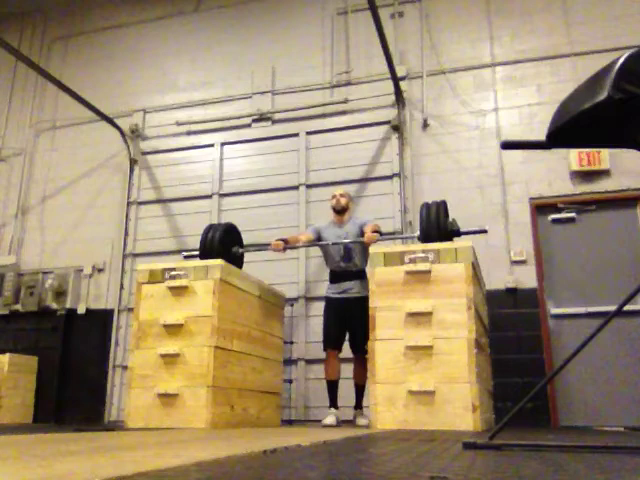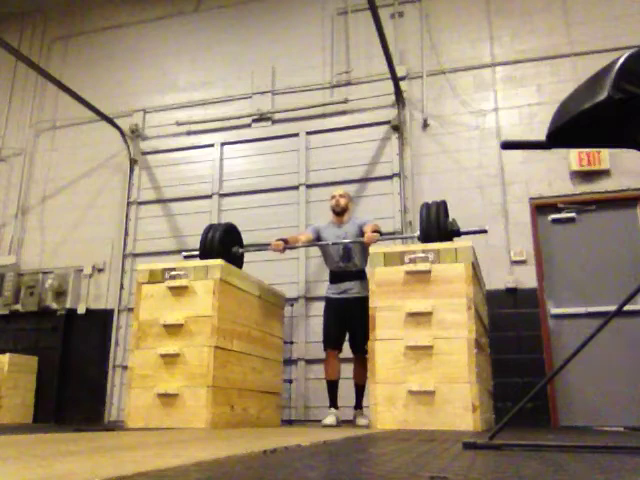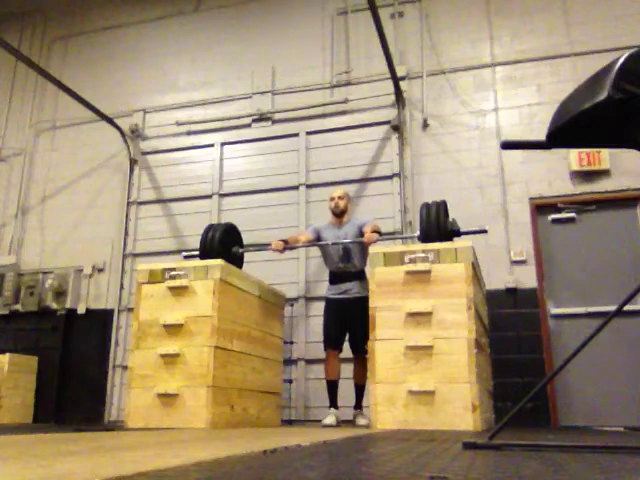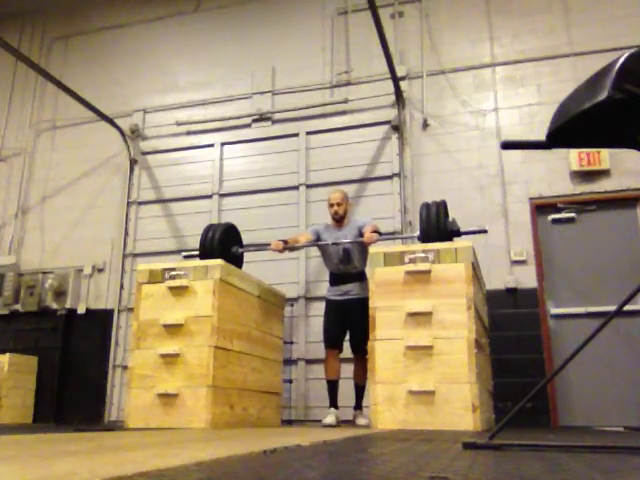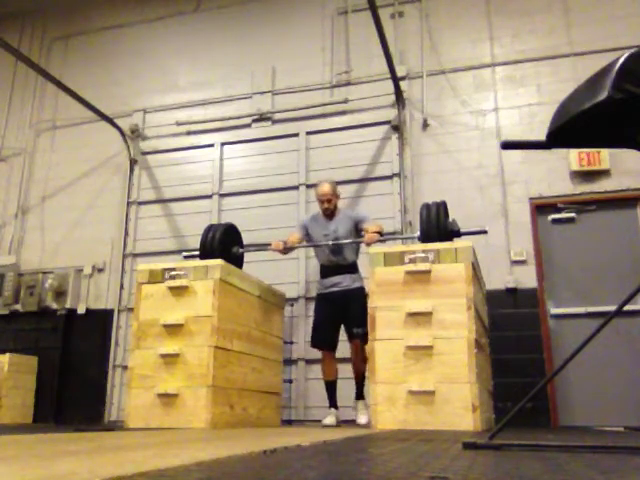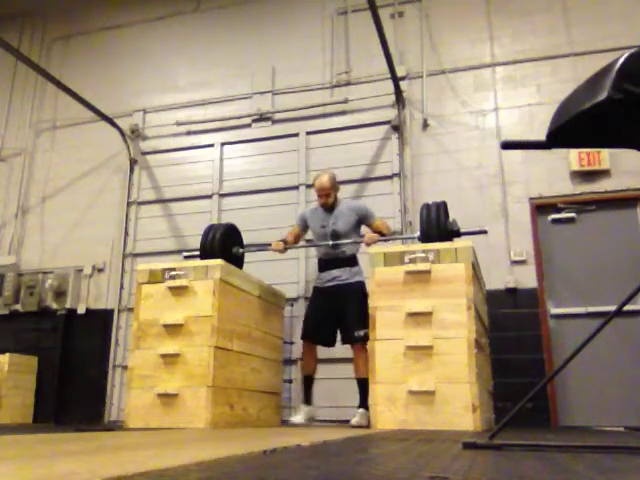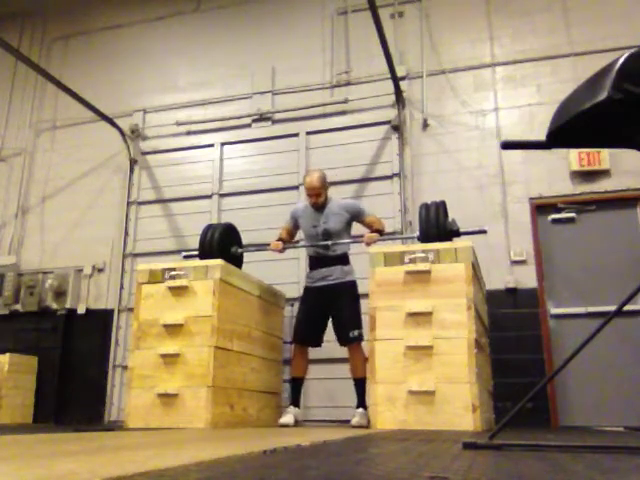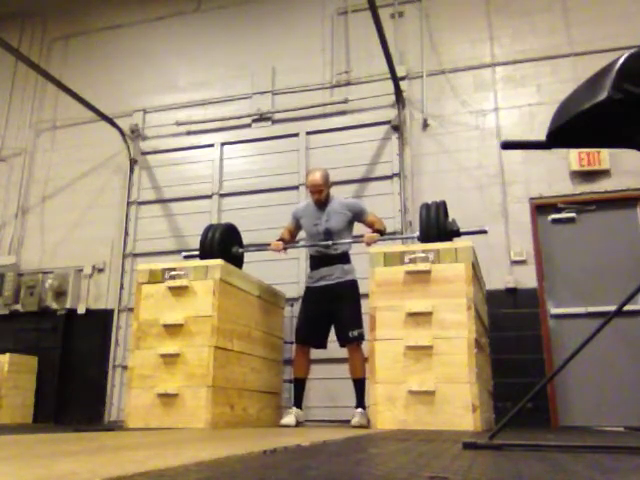
dt=0.5s
person 1, frame 1
left shoulder: (360, 223)
right shoulder: (322, 229)
left elbow: (372, 229)
right elbow: (303, 237)
left wrist: (373, 234)
right wrist: (284, 241)
left hip: (359, 295)
right hip: (334, 296)
left knee: (360, 353)
right knee: (331, 351)
left ankle: (359, 409)
right ankle: (333, 408)
person 1, frame 2
left shoulder: (359, 224)
right shoulder: (321, 229)
left elbow: (372, 228)
right elbow: (302, 237)
left wrist: (373, 233)
right wrist: (284, 242)
left hip: (359, 295)
right hip: (334, 296)
left knee: (360, 352)
right knee: (331, 351)
left ankle: (359, 409)
right ankle: (333, 409)
person 1, frame 3
left shoulder: (359, 224)
right shoulder: (320, 229)
left elbow: (372, 228)
right elbow: (302, 238)
left wrist: (373, 234)
right wrist: (284, 242)
left hip: (359, 295)
right hip: (334, 296)
left knee: (360, 353)
right knee: (331, 351)
left ankle: (358, 409)
right ankle: (333, 409)
person 1, frame 4
left shoulder: (359, 225)
right shoulder: (321, 230)
left elbow: (371, 229)
right elbow: (301, 239)
left wrist: (372, 234)
right wrist: (284, 243)
left hip: (359, 296)
right hip: (334, 297)
left knee: (360, 354)
right knee: (331, 351)
left ankle: (358, 409)
right ankle: (333, 408)
person 1, frame 5
left shoulder: (352, 217)
right shoulder: (309, 222)
left elbow: (375, 229)
right elbow: (292, 241)
left wrist: (374, 234)
right wrist: (282, 245)
left hip: (352, 288)
right hip: (326, 291)
left knee: (357, 343)
right knee: (326, 350)
left ankle: (360, 398)
right ankle: (333, 408)
person 1, frame 6
left shoulder: (355, 209)
right shoulder: (309, 214)
left elbow: (385, 229)
right elbow: (294, 236)
left wrist: (376, 235)
right wrist: (283, 243)
left hip: (350, 283)
right hip: (322, 285)
left knee: (358, 343)
right knee: (308, 341)
left ankle: (363, 408)
right ankle: (306, 404)
person 1, frame 7
left shoulder: (347, 207)
right shoulder: (298, 211)
left elbow: (376, 223)
right elbow: (288, 232)
left wrist: (375, 233)
right wrist: (280, 242)
left hip: (342, 283)
right hip: (314, 285)
left knee: (353, 342)
right knee: (299, 343)
left ankle: (362, 407)
right ankle: (293, 406)
person 1, frame 8
left shoulder: (349, 206)
right shoulder: (300, 211)
left elbow: (378, 223)
right elbow: (290, 232)
left wrist: (375, 234)
right wrist: (281, 241)
left hip: (343, 283)
right hip: (314, 285)
left knee: (353, 343)
right knee: (302, 344)
left ankle: (360, 408)
right ankle: (296, 408)
